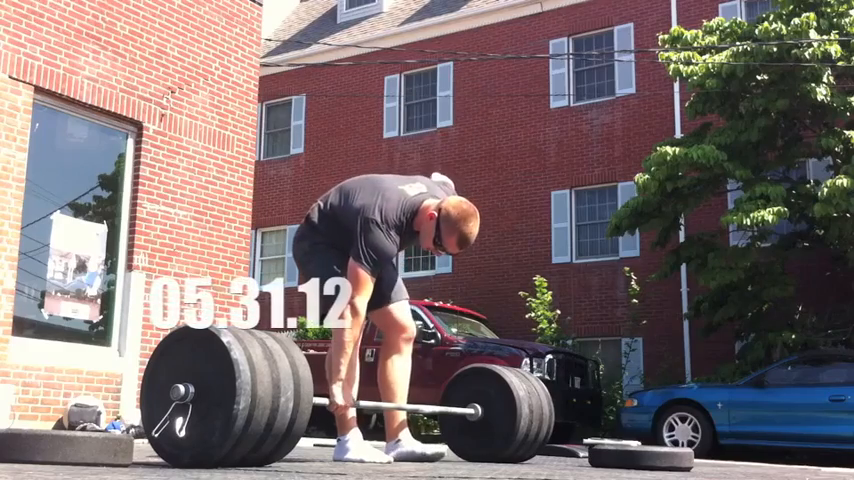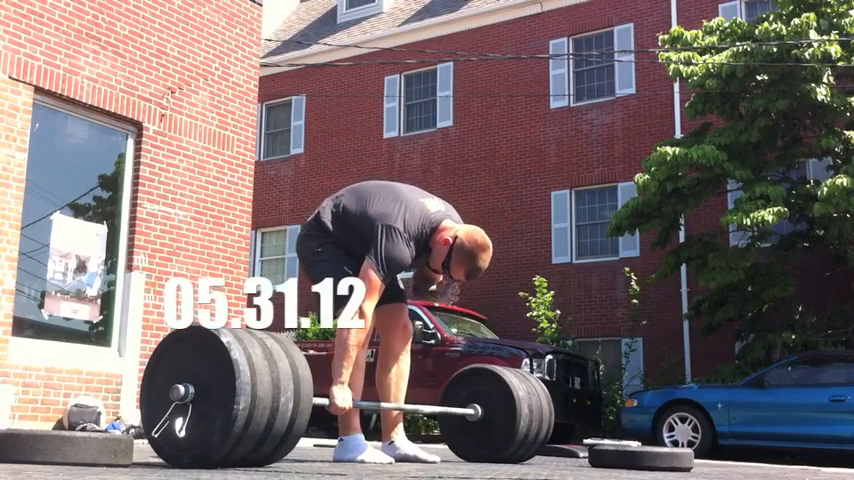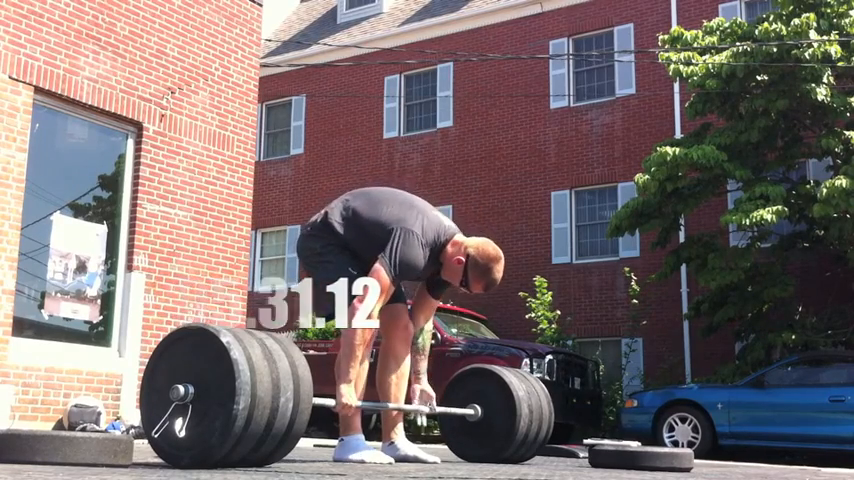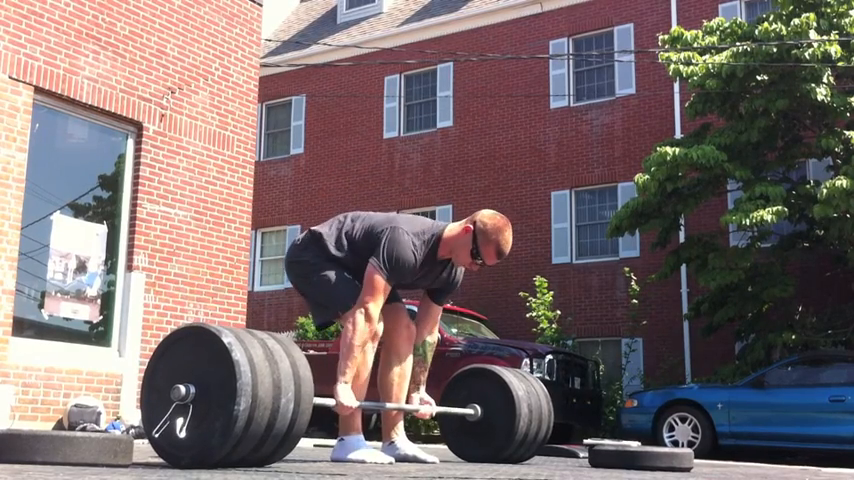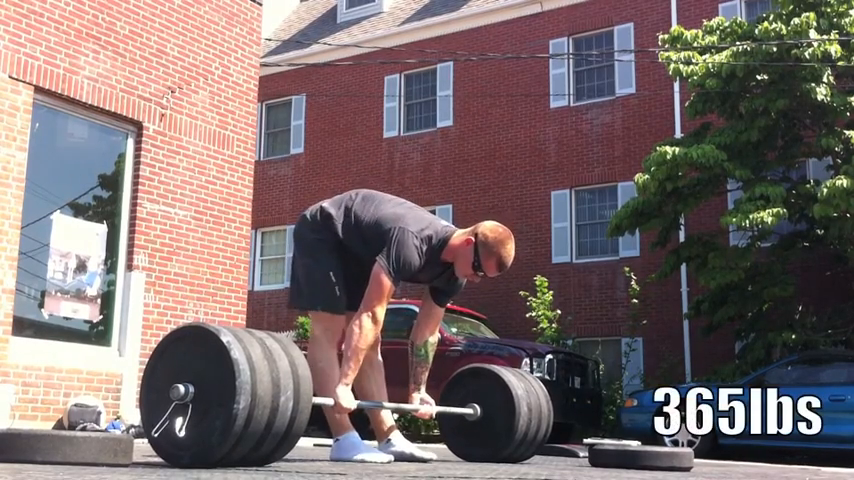
dt=1s
person 1, frame 1
left shoulder: (445, 202)
right shoulder: (381, 227)
right elbow: (355, 306)
right wrist: (338, 382)
left hip: (361, 246)
right hip: (321, 242)
left knee: (403, 330)
right knee: (348, 324)
left ankle: (398, 439)
right ankle: (349, 440)
person 1, frame 2
left shoulder: (455, 230)
right shoulder: (398, 238)
left elbow: (421, 284)
right elbow: (361, 310)
right wrist: (340, 384)
left hip: (362, 244)
right hip: (325, 240)
left knee: (401, 331)
right knee: (360, 326)
left ankle: (393, 439)
right ankle: (350, 441)
person 1, frame 3
left shoulder: (450, 251)
right shoulder: (413, 246)
left elbow: (421, 320)
right elbow: (364, 309)
left wrist: (420, 379)
right wrist: (346, 383)
left hip: (364, 249)
right hip: (326, 241)
left knee: (400, 331)
right knee: (366, 326)
left ankle: (394, 440)
right ankle: (350, 441)
person 1, frame 4
left shoulder: (452, 270)
right shoulder: (404, 243)
left elbow: (426, 331)
right elbow: (366, 311)
left wrist: (417, 390)
right wrist: (343, 384)
left hip: (355, 262)
right hip: (313, 257)
left knee: (404, 331)
right knee: (371, 328)
left ankle: (394, 440)
right ankle: (349, 441)
person 1, frame 5
left shoulder: (452, 272)
right shoulder: (410, 244)
left elbow: (426, 333)
right elbow: (371, 315)
left wrist: (417, 391)
right wrist: (343, 385)
left hip: (357, 247)
right hip: (321, 233)
left knee: (368, 342)
right knee: (329, 330)
left ankle: (390, 438)
right ankle: (344, 440)
